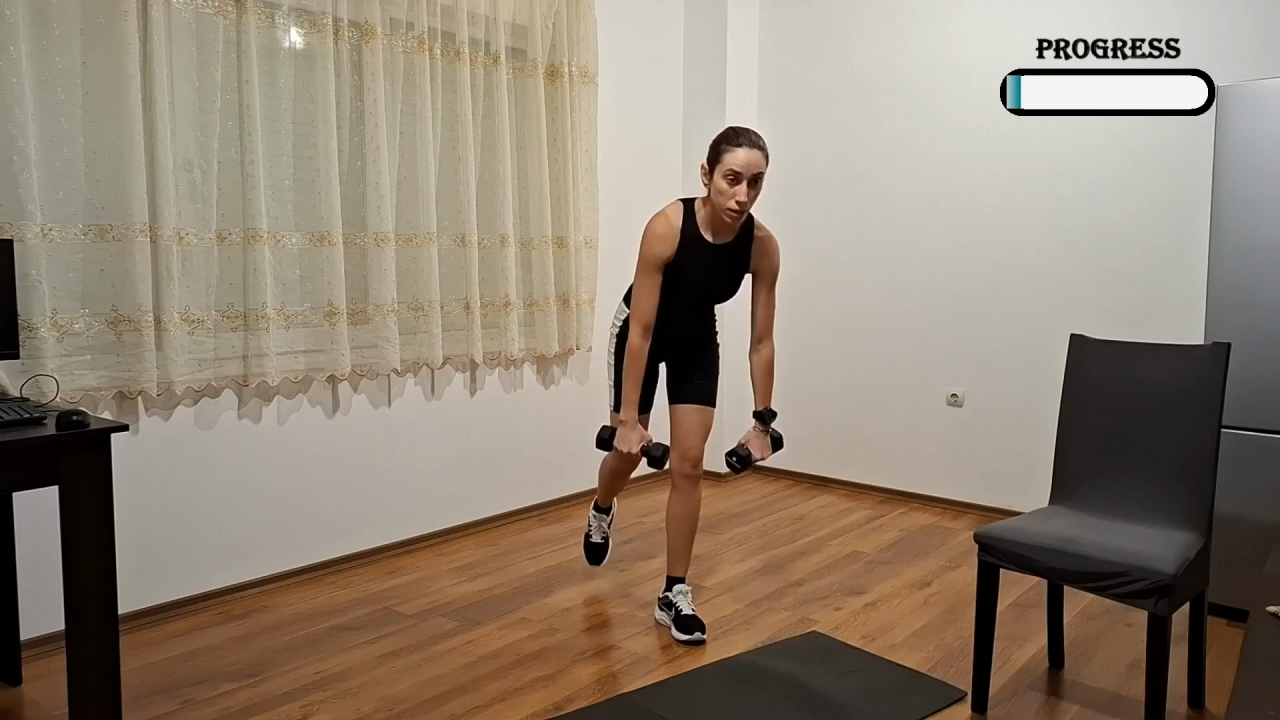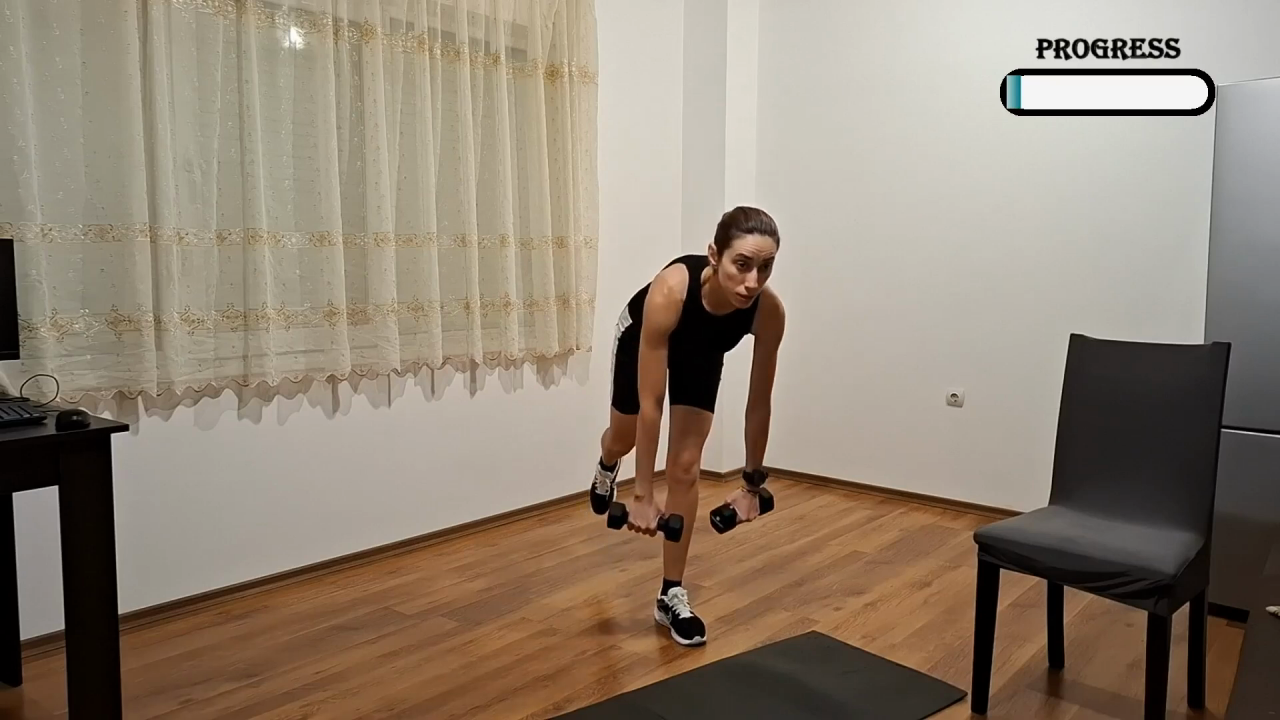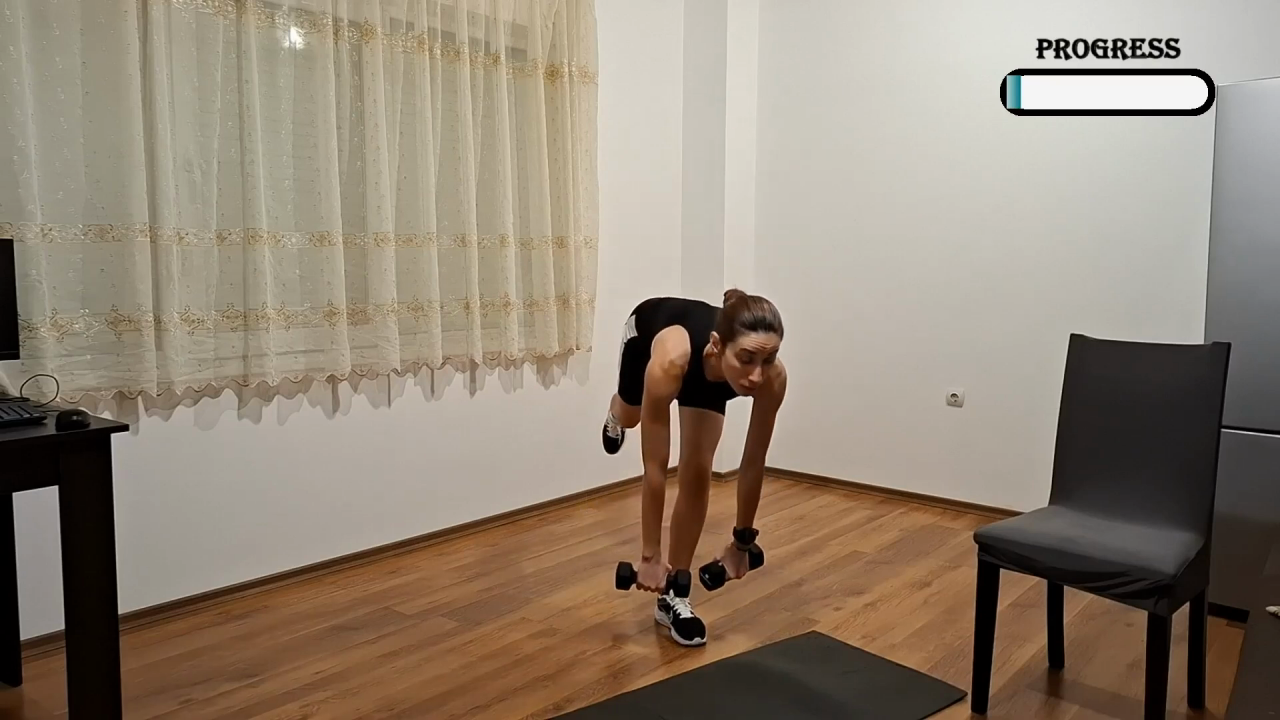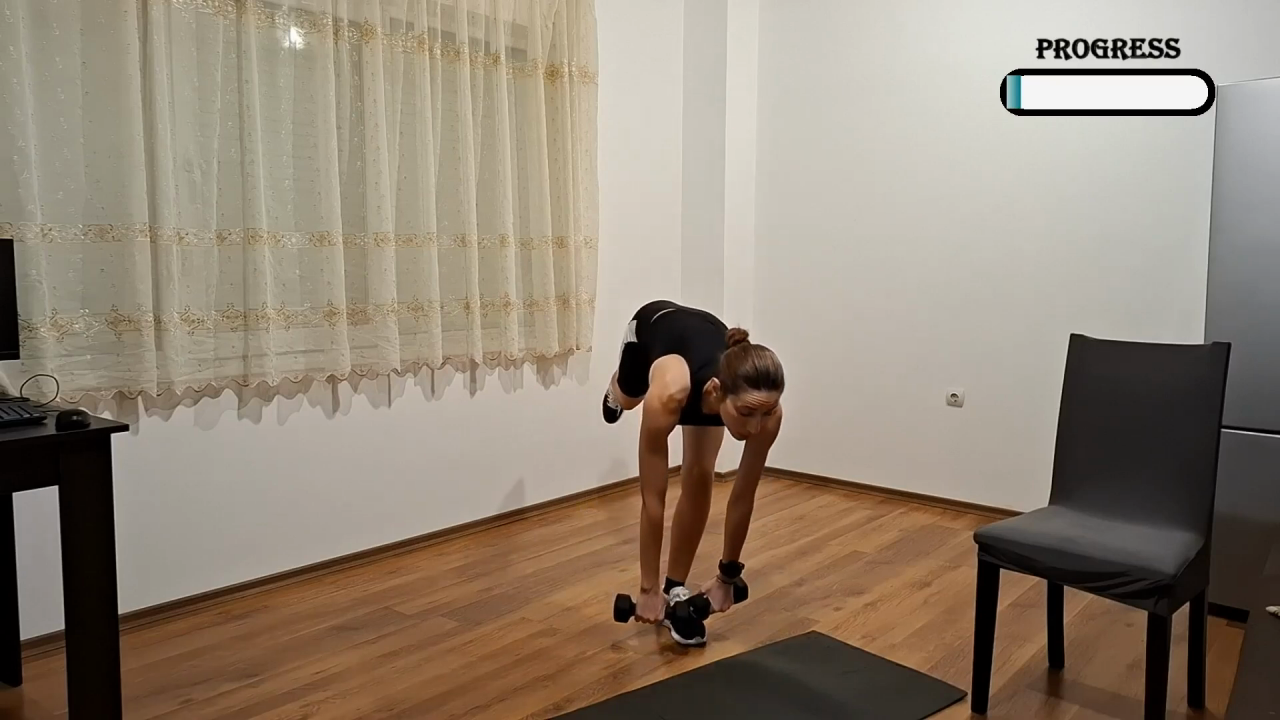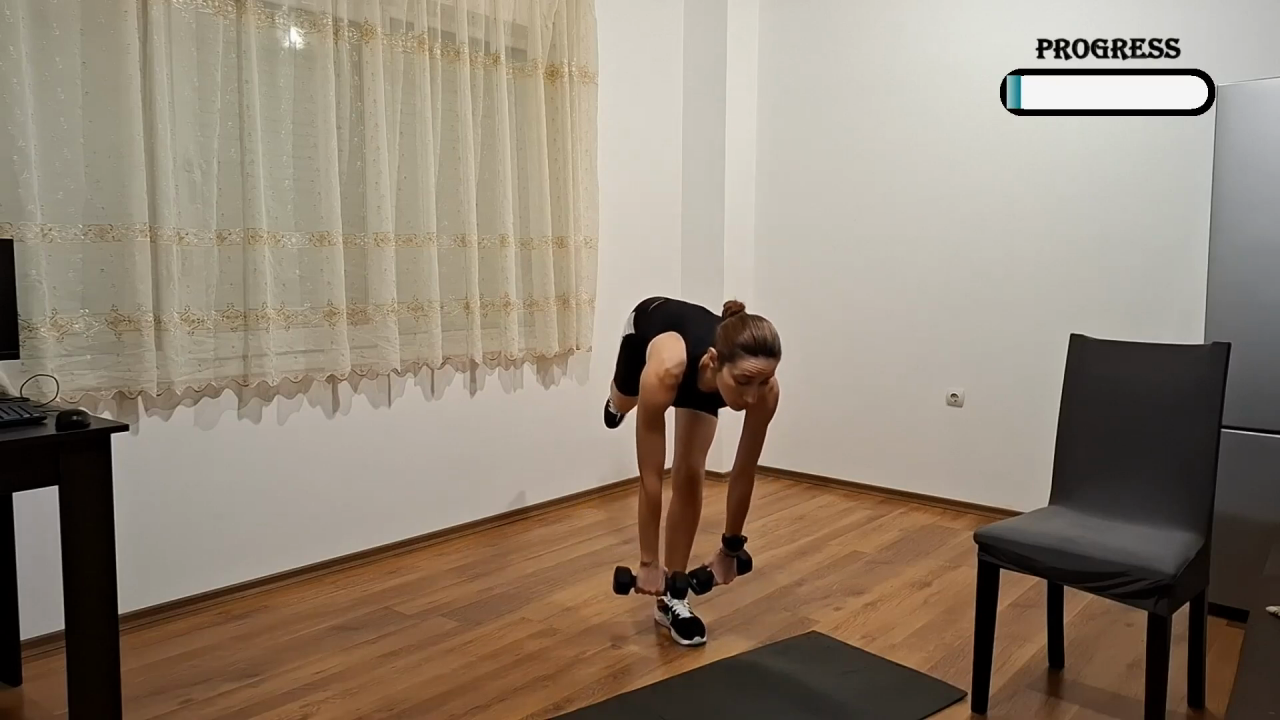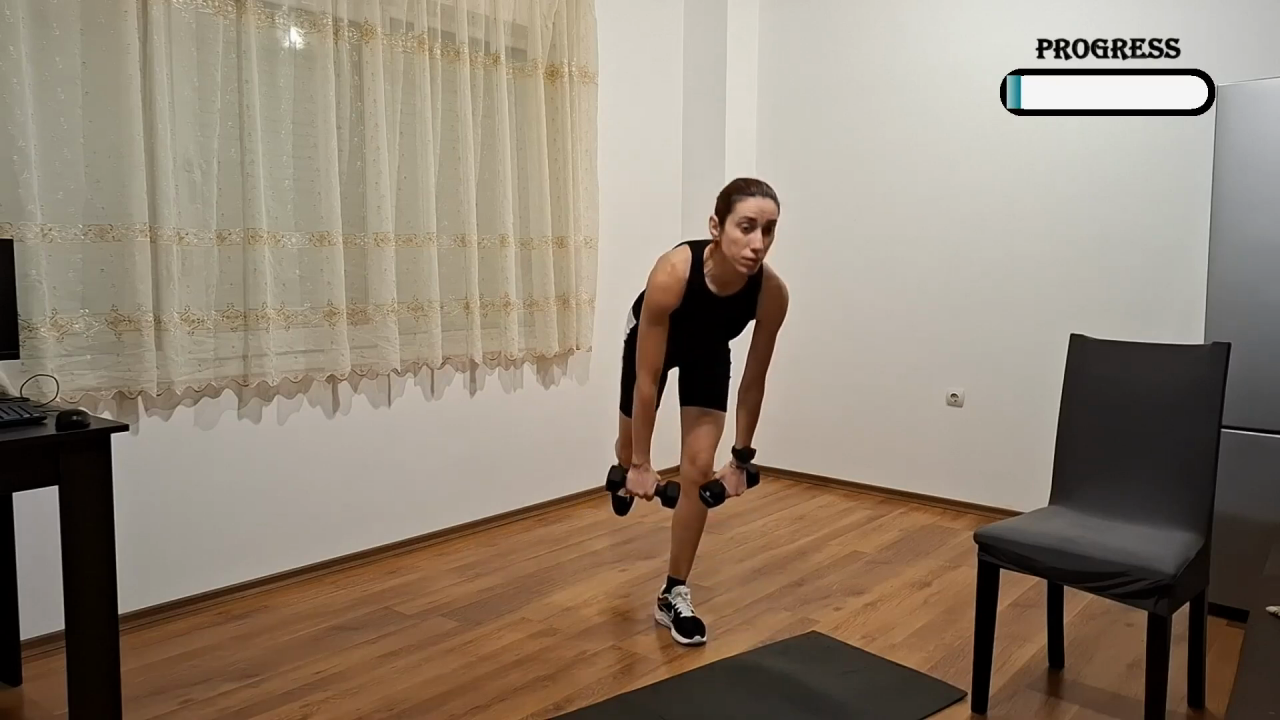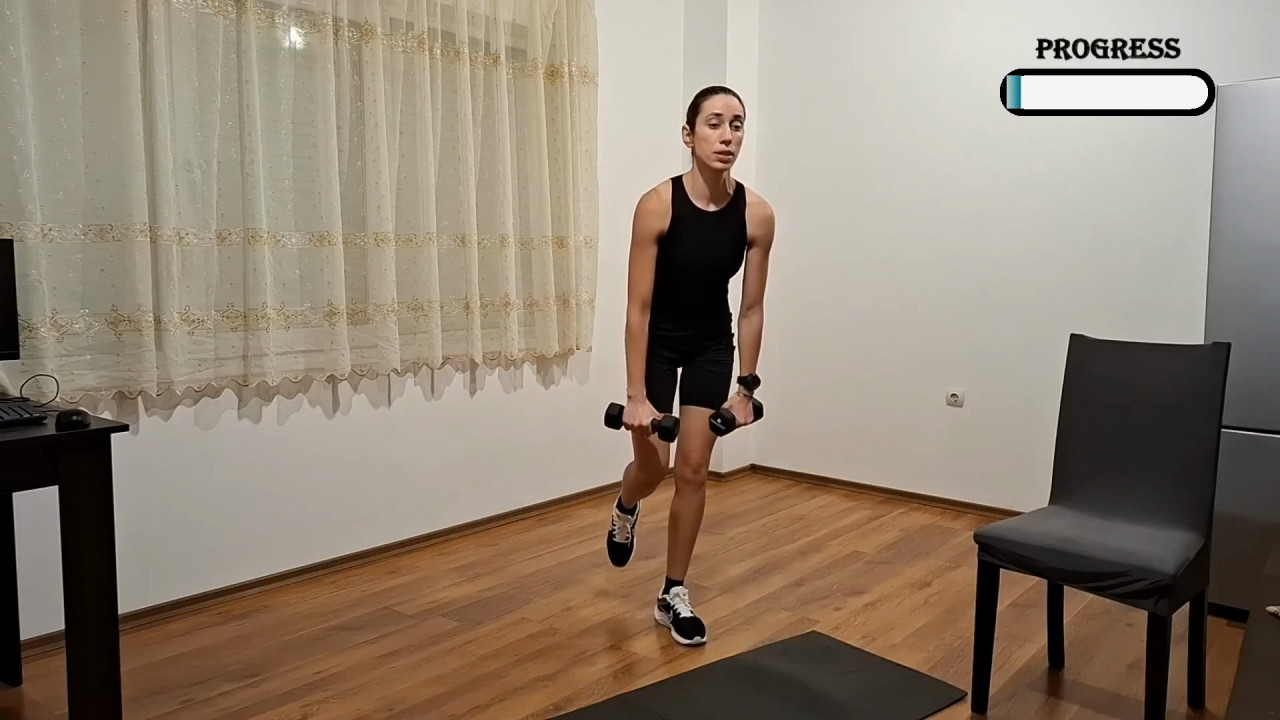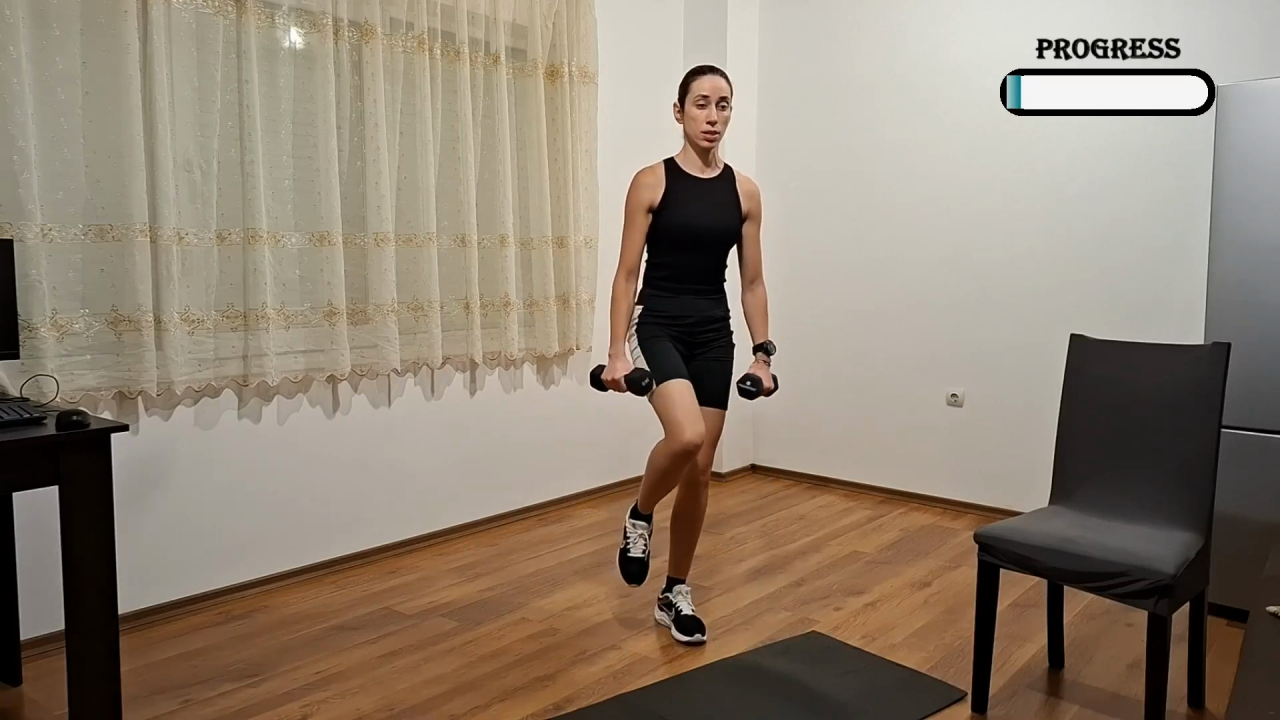
dt=0.5s
person 1, frame 1
left shoulder: (762, 244)
right shoulder: (666, 226)
left elbow: (761, 341)
right elbow: (641, 330)
left wrist: (763, 419)
right wrist: (628, 420)
left hip: (698, 341)
right hip: (642, 336)
left knee: (689, 463)
right knee: (628, 452)
left ankle: (674, 593)
right ankle: (602, 510)
person 1, frame 2
left shoulder: (770, 311)
right shoulder: (670, 291)
left elbow: (759, 403)
right elbow: (650, 405)
left wrist: (752, 482)
right wrist: (643, 495)
left hip: (702, 355)
right hip: (642, 335)
left knee: (685, 468)
right knee: (623, 438)
left ankle: (672, 595)
right ankle: (605, 469)
person 1, frame 3
left shoulder: (772, 377)
right shoulder: (670, 361)
left elbow: (753, 464)
right elbow: (655, 469)
left wrist: (742, 541)
right wrist: (649, 555)
right hip: (647, 328)
left knee: (698, 471)
right knee: (631, 416)
left ankle: (674, 596)
right ankle: (615, 418)
person 1, frame 4
left shoulder: (765, 408)
right shoulder: (670, 394)
left elbow: (743, 497)
right elbow: (653, 501)
left wrist: (728, 575)
right wrist: (648, 589)
left hip: (706, 330)
right hip: (652, 326)
left knee: (699, 479)
right knee: (627, 399)
left ankle: (676, 591)
right ankle: (616, 393)
person 1, frame 5
left shoulder: (763, 389)
right shoulder: (666, 369)
left elbow: (744, 473)
right elbow: (651, 478)
left wrist: (730, 549)
right wrist: (648, 562)
left hip: (700, 353)
right hip: (650, 322)
left knee: (690, 476)
right knee: (626, 400)
left ankle: (673, 596)
right ankle: (618, 399)
person 1, frame 6
left shoulder: (772, 293)
right shoulder: (672, 273)
left elbow: (753, 381)
right elbow: (648, 378)
left wrist: (740, 458)
right wrist: (639, 463)
left hip: (709, 355)
right hip: (655, 342)
left knee: (698, 470)
right knee: (636, 459)
left ankle: (673, 595)
right ankle: (630, 472)
person 1, frame 7
left shoulder: (757, 213)
right shoulder: (657, 204)
left elbow: (751, 308)
right elbow: (638, 307)
left wrist: (745, 386)
right wrist: (636, 394)
left hip: (711, 344)
right hip: (658, 341)
left knee: (693, 471)
right knee: (652, 465)
left ankle: (673, 595)
right ankle: (625, 508)
person 1, frame 8
left shoulder: (744, 190)
right shoulder: (651, 181)
left elbow: (752, 281)
right elbow: (627, 273)
left wrist: (763, 351)
right wrist: (616, 351)
left hip: (714, 333)
right hip: (658, 326)
left knee: (699, 470)
right knee: (686, 435)
left ankle: (675, 594)
right ankle: (640, 514)
